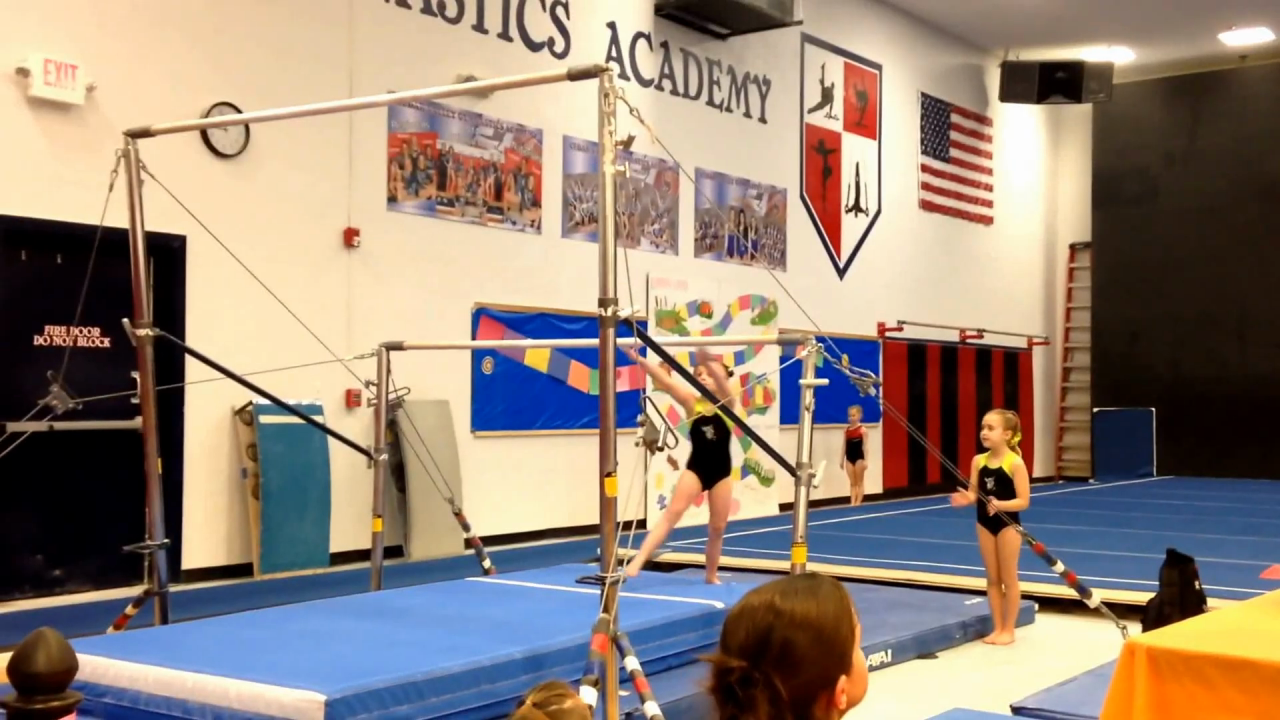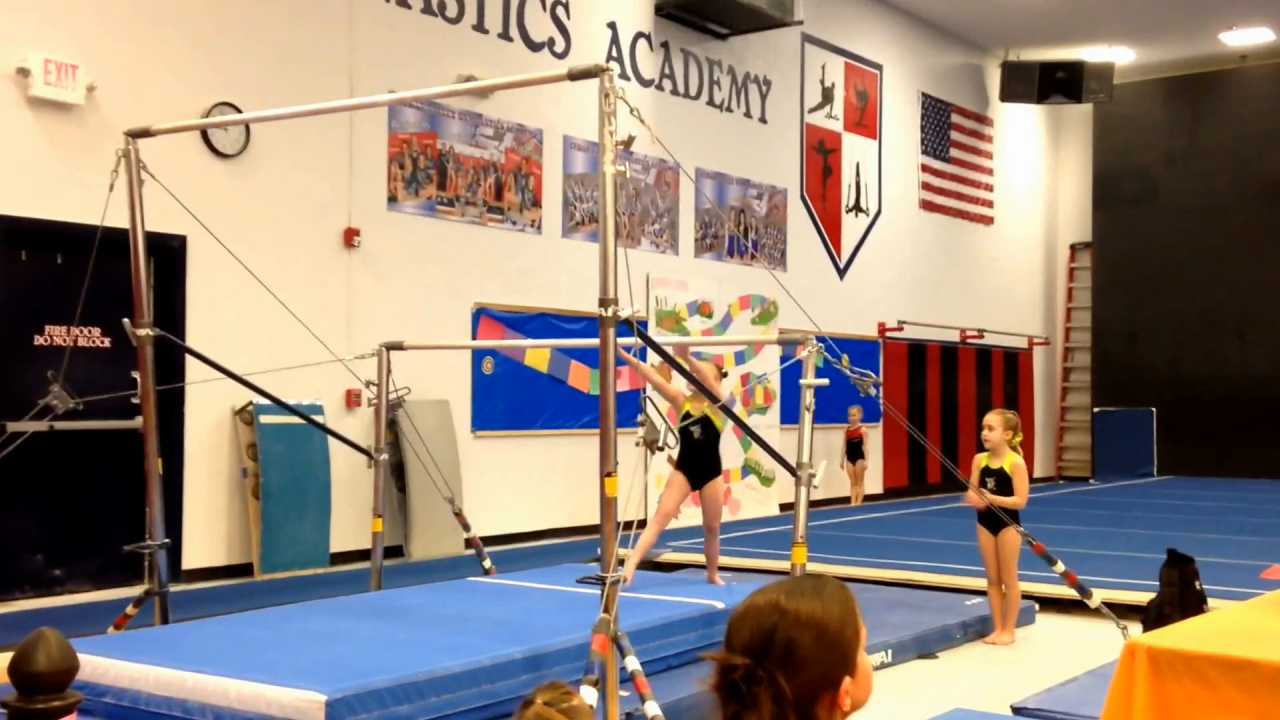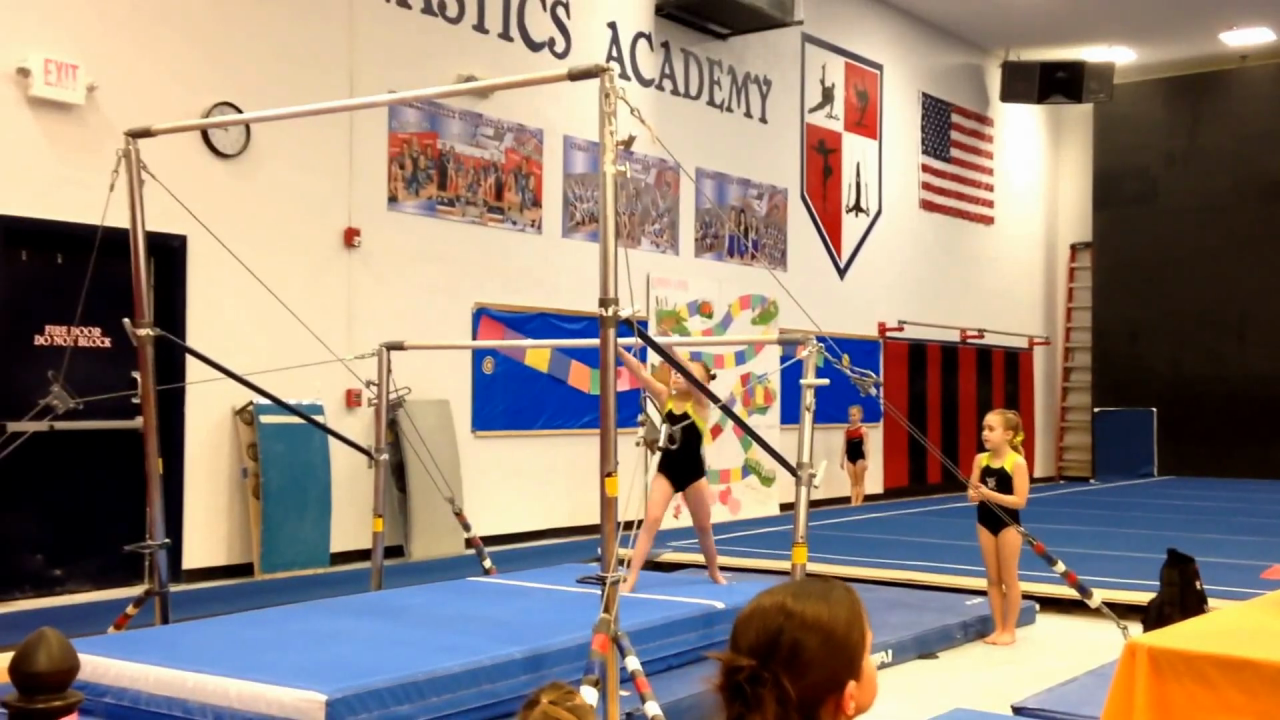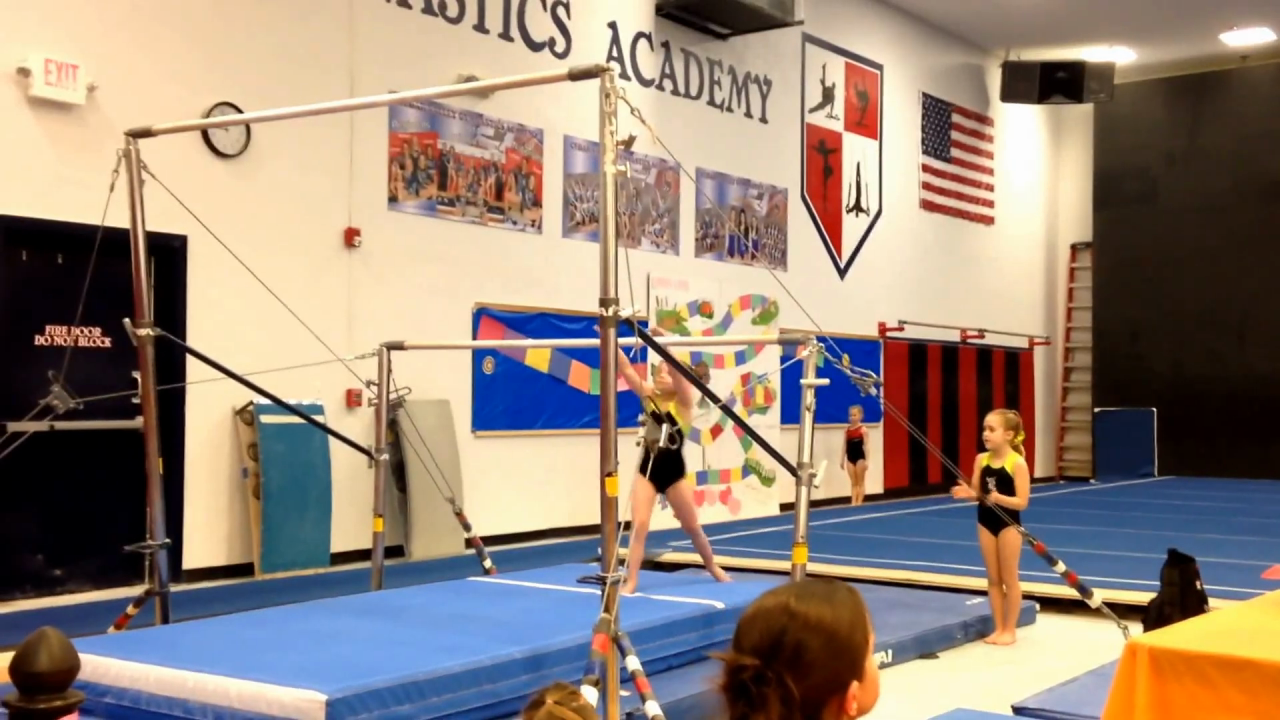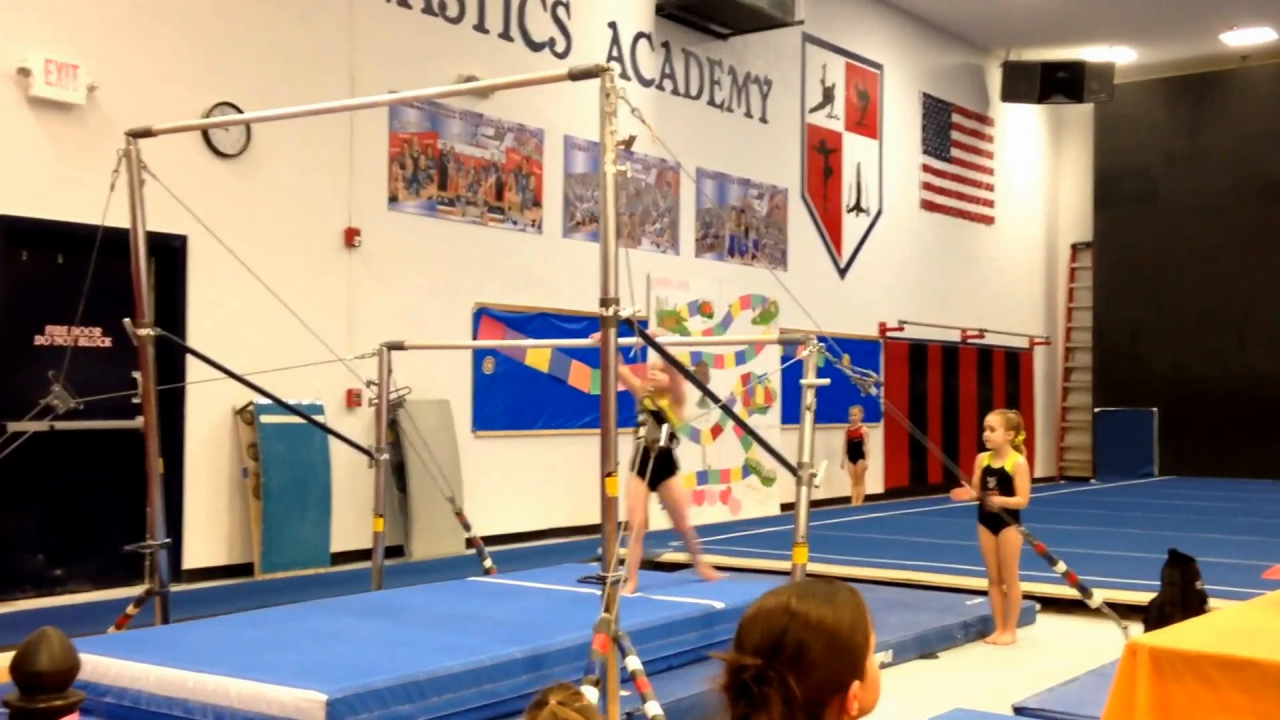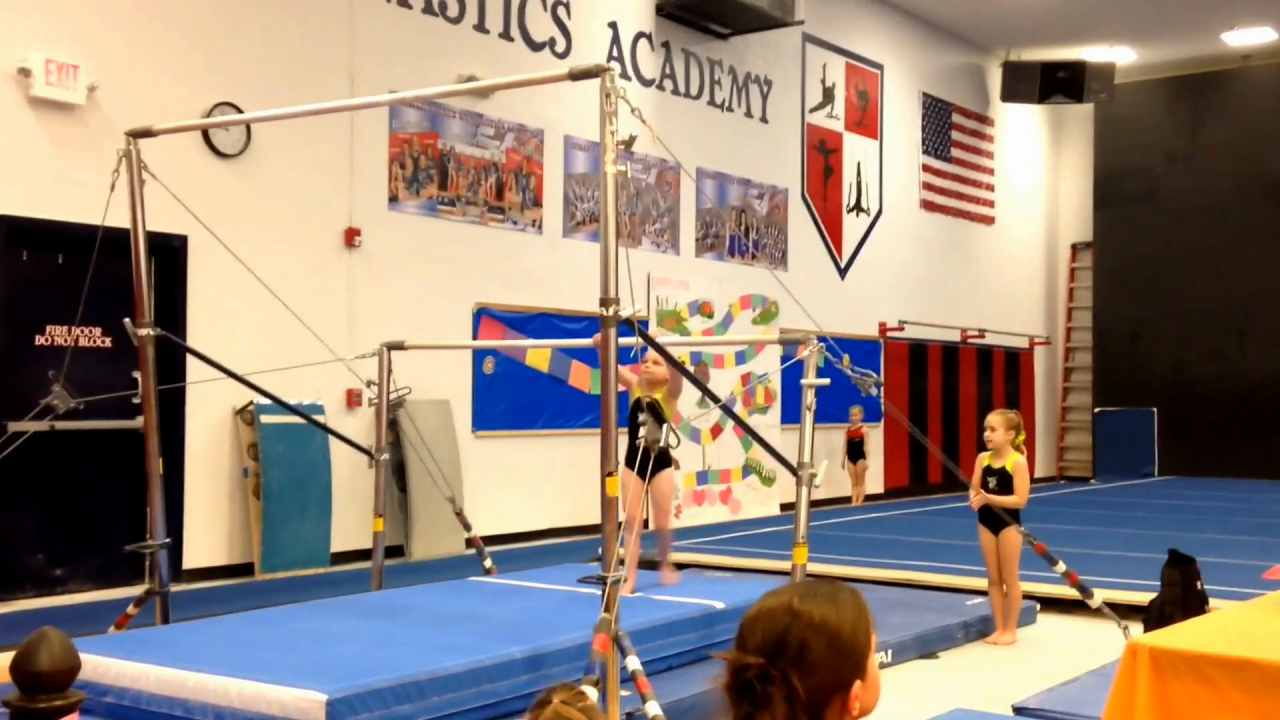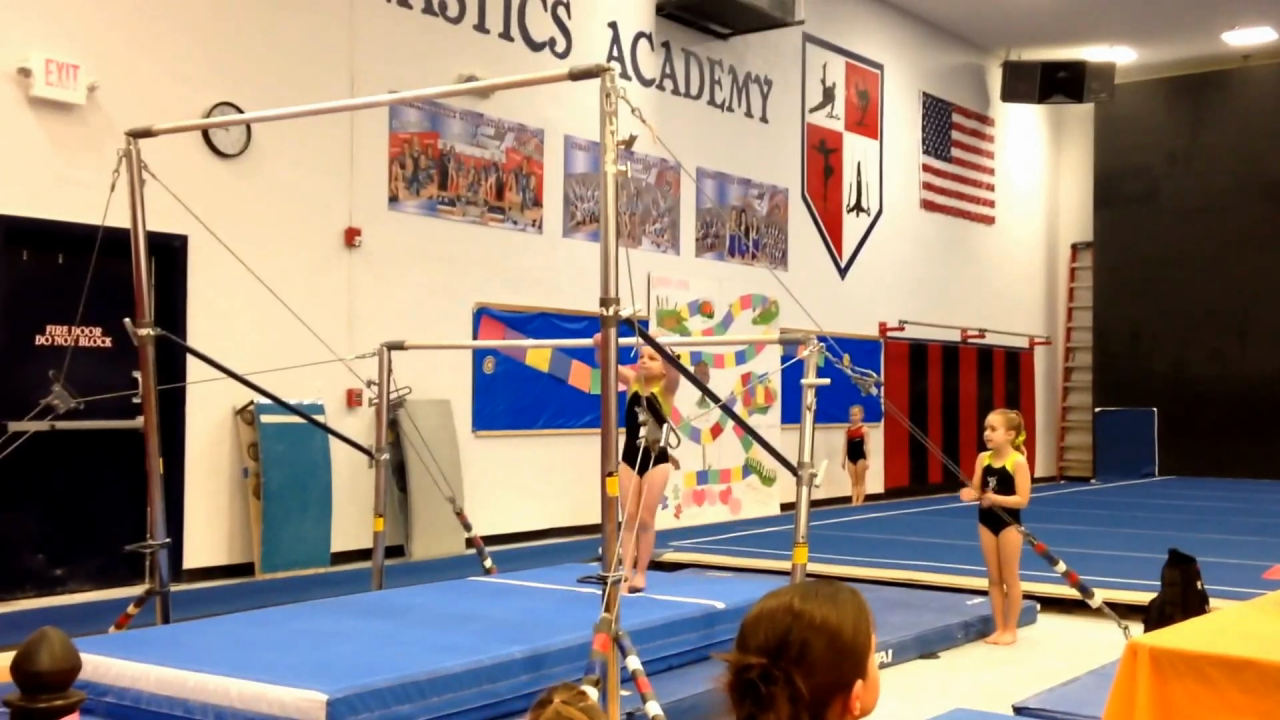
dt=0.1s
person 1, frame 1
left shoulder: (727, 402)
right shoulder: (691, 401)
left elbow: (720, 379)
right elbow: (663, 379)
left wrist: (707, 359)
right wrist: (635, 356)
left hip: (721, 472)
right hip: (695, 469)
left knee: (717, 527)
right knee: (672, 513)
left ankle: (711, 575)
right ankle: (637, 562)
person 1, frame 2
left shoulder: (717, 403)
right shoulder: (681, 400)
left elbow: (708, 380)
right elbow: (653, 377)
left wrist: (688, 358)
right wrist: (625, 355)
left hip: (711, 472)
right hip: (683, 469)
left knee: (712, 526)
right knee: (661, 515)
left ankle: (712, 574)
right ankle: (630, 566)
person 1, frame 3
left shoulder: (700, 402)
right shoulder: (666, 399)
left elbow: (693, 378)
right elbow: (640, 373)
left wrist: (674, 354)
right wrist: (617, 349)
left hip: (693, 472)
right hip: (665, 471)
left knee: (703, 529)
right knee: (650, 522)
left ankle: (714, 572)
right ankle: (630, 579)
person 1, frame 4
left shoulder: (683, 401)
right shoulder: (649, 397)
left elbow: (679, 377)
right elbow: (627, 371)
left hip: (674, 474)
right hip: (648, 471)
left knee: (692, 527)
right knee: (639, 525)
left ankle: (713, 567)
right ankle: (631, 581)
person 1, frame 5
left shoulder: (675, 399)
right shoulder: (642, 394)
left elbow: (677, 378)
right elbow: (620, 371)
left hip: (667, 470)
right hip: (640, 469)
left knee: (683, 526)
right knee: (636, 524)
left ankle: (700, 564)
right ankle: (631, 580)
person 1, frame 6
left shoulder: (670, 393)
right shoulder: (636, 386)
left elbow: (676, 372)
right wrist: (602, 345)
left hip: (660, 464)
right hip: (633, 462)
left knee: (662, 524)
right knee: (632, 521)
left ankle: (665, 564)
right ankle: (629, 578)
person 1, frame 7
left shoulder: (666, 387)
right shoulder: (632, 381)
left elbow: (673, 372)
right wrist: (600, 346)
left hip: (656, 458)
right hip: (630, 457)
left knee: (646, 520)
right knee: (629, 518)
left ankle: (640, 574)
right ankle: (628, 575)
person 2, frame 1
left shoulder: (1015, 463)
right shoulder: (979, 460)
left elbow: (1023, 501)
right elbow: (974, 491)
left wrist: (999, 505)
right wrist: (965, 498)
left hip: (1008, 524)
right hip: (985, 524)
left knee: (1009, 578)
right knee: (992, 578)
left ankle: (1008, 629)
right ankle: (997, 627)
person 2, frame 2
left shoulder: (1016, 463)
right shoulder: (980, 459)
left elbow: (1021, 500)
right elbow: (974, 491)
left wrist: (993, 499)
right wrist: (974, 498)
left hip: (1008, 524)
right hip: (986, 523)
left knee: (1009, 578)
right knee: (992, 578)
left ankle: (1009, 629)
right ankle: (998, 627)
person 2, frame 3
left shoulder: (1017, 462)
right shoulder: (980, 460)
left elbow: (1021, 500)
right elbow: (975, 490)
left wrist: (992, 495)
right wrist: (975, 495)
left hip: (1008, 524)
right hip: (985, 522)
left knee: (1009, 578)
right knee: (992, 578)
left ankle: (1009, 629)
right ankle: (998, 627)
person 2, frame 4
left shoulder: (1017, 463)
right shoulder: (981, 459)
left elbow: (1022, 501)
right elbow: (975, 490)
left wrist: (998, 498)
right wrist: (967, 493)
left hip: (1008, 525)
right hip: (986, 523)
left knee: (1009, 578)
right knee: (993, 578)
left ankle: (1009, 630)
right ankle: (998, 627)
person 2, frame 5
left shoulder: (1018, 462)
right shoulder: (982, 459)
left elbow: (1022, 500)
right elbow: (975, 491)
left wrist: (1000, 500)
right wrist: (967, 493)
left hip: (1008, 523)
right hip: (986, 522)
left knee: (1009, 578)
right knee: (993, 577)
left ankle: (1010, 630)
right ankle: (998, 627)
person 2, frame 6
left shoulder: (1018, 462)
right shoulder: (983, 458)
left elbow: (1020, 499)
right elbow: (976, 488)
left wrist: (990, 498)
right wrist: (975, 496)
left hip: (1008, 524)
right hip: (986, 522)
left knee: (1010, 578)
right knee: (993, 578)
left ankle: (1010, 629)
right ankle: (999, 627)
person 2, frame 7
left shoulder: (1018, 461)
right shoulder: (983, 458)
left elbow: (1023, 499)
right elbow: (977, 489)
left wrist: (996, 498)
right wrist: (972, 494)
left hip: (1009, 523)
right hip: (987, 522)
left knee: (1010, 578)
right knee: (994, 578)
left ankle: (1010, 629)
right ankle: (999, 627)
